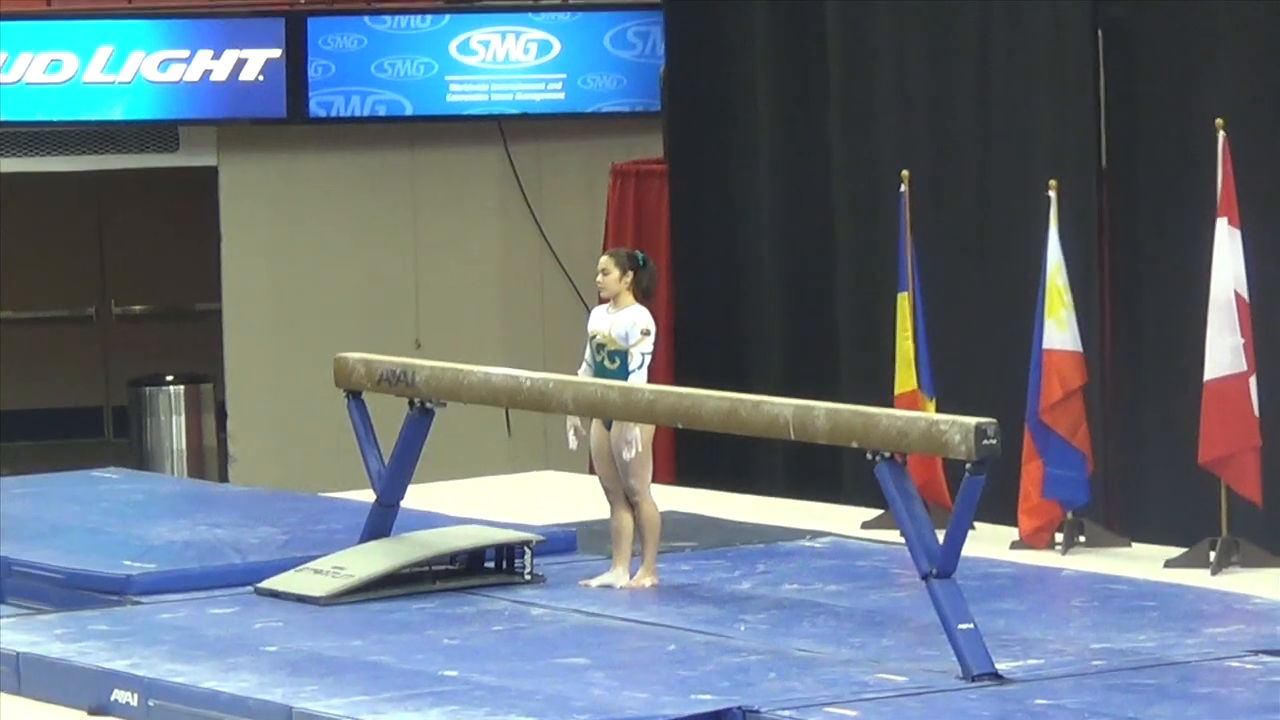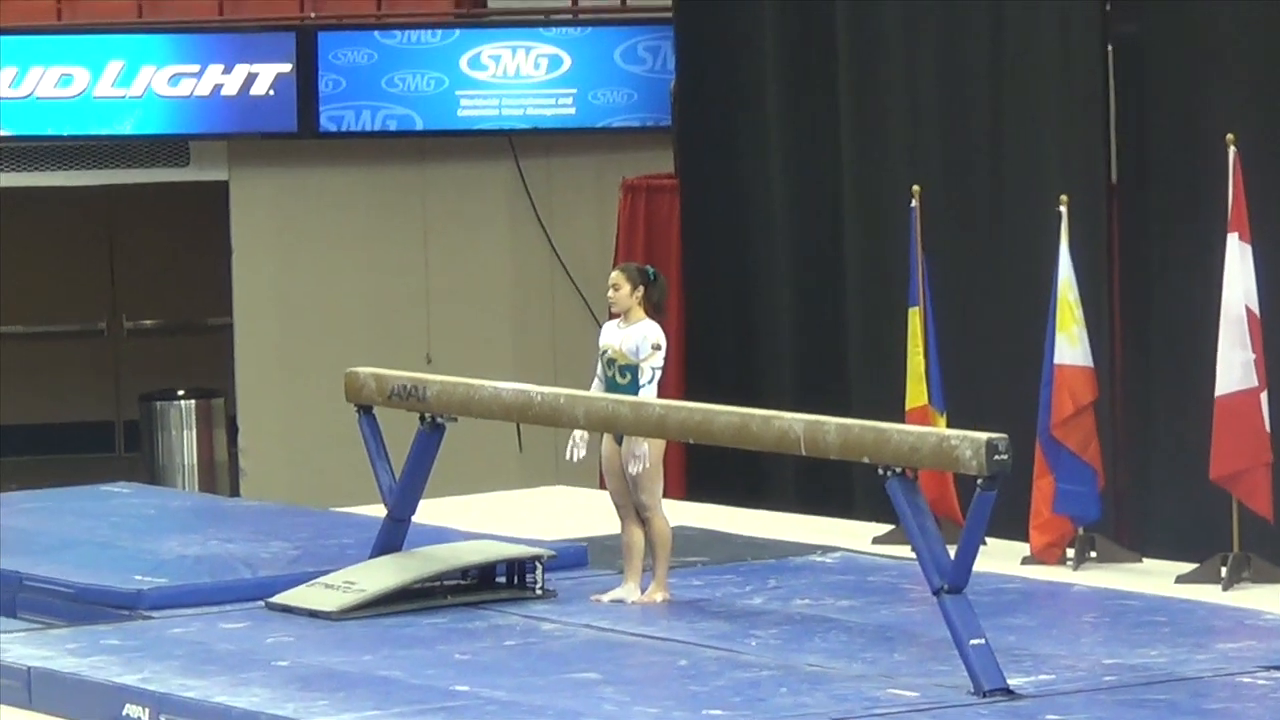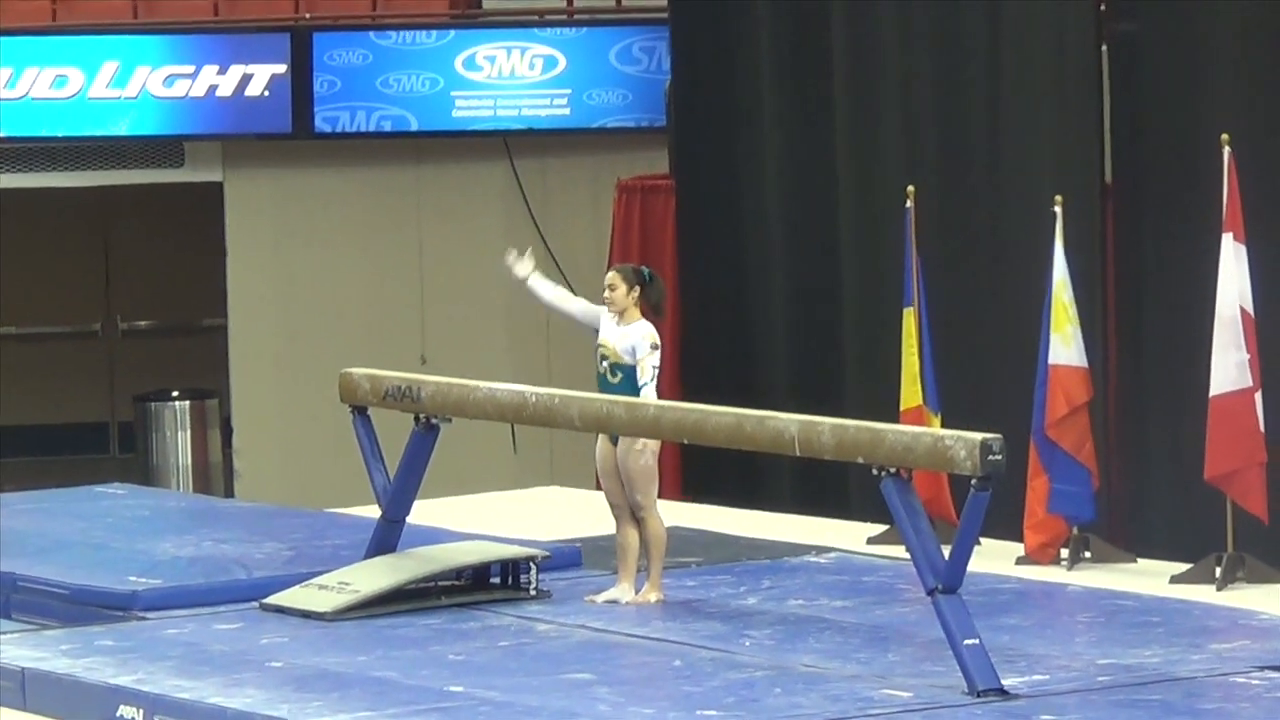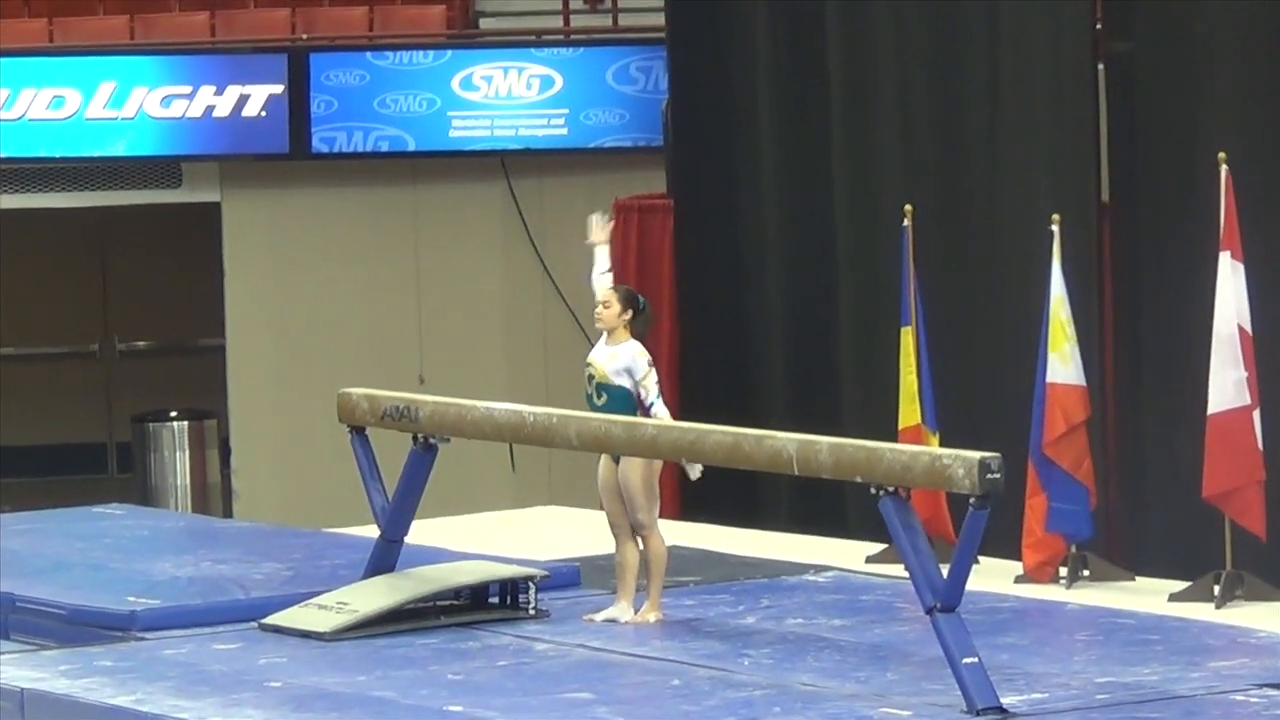
dt=0.4s
person 1, frame 1
left shoulder: (639, 318)
right shoulder: (597, 314)
left elbow: (638, 372)
right elbow: (587, 365)
left wrist: (631, 420)
right wrist: (575, 410)
right hip: (602, 412)
left knee: (637, 493)
right knee: (614, 495)
left ankle: (648, 570)
right ankle: (619, 569)
person 1, frame 2
left shoulder: (650, 333)
right shoulder: (608, 330)
left elbow: (648, 388)
right elbow: (600, 383)
left wrist: (640, 436)
right wrist: (582, 428)
right hip: (613, 428)
left knee: (648, 509)
right knee: (625, 510)
left ankle: (660, 584)
right ankle: (630, 583)
person 1, frame 3
left shoulder: (645, 334)
right shoulder: (606, 321)
left elbow: (647, 386)
right elbow: (566, 301)
left wrist: (645, 434)
right wrist: (528, 277)
left knee: (643, 508)
right knee: (620, 512)
left ankle: (654, 585)
right ankle: (624, 583)
person 1, frame 4
left shoulder: (632, 352)
right shoulder: (605, 341)
left elbow: (656, 405)
right elbow: (602, 288)
right wrist: (601, 246)
left hip: (638, 451)
right hip: (614, 449)
left knee: (648, 527)
right knee: (620, 529)
left ankle: (653, 604)
right ankle: (623, 603)
